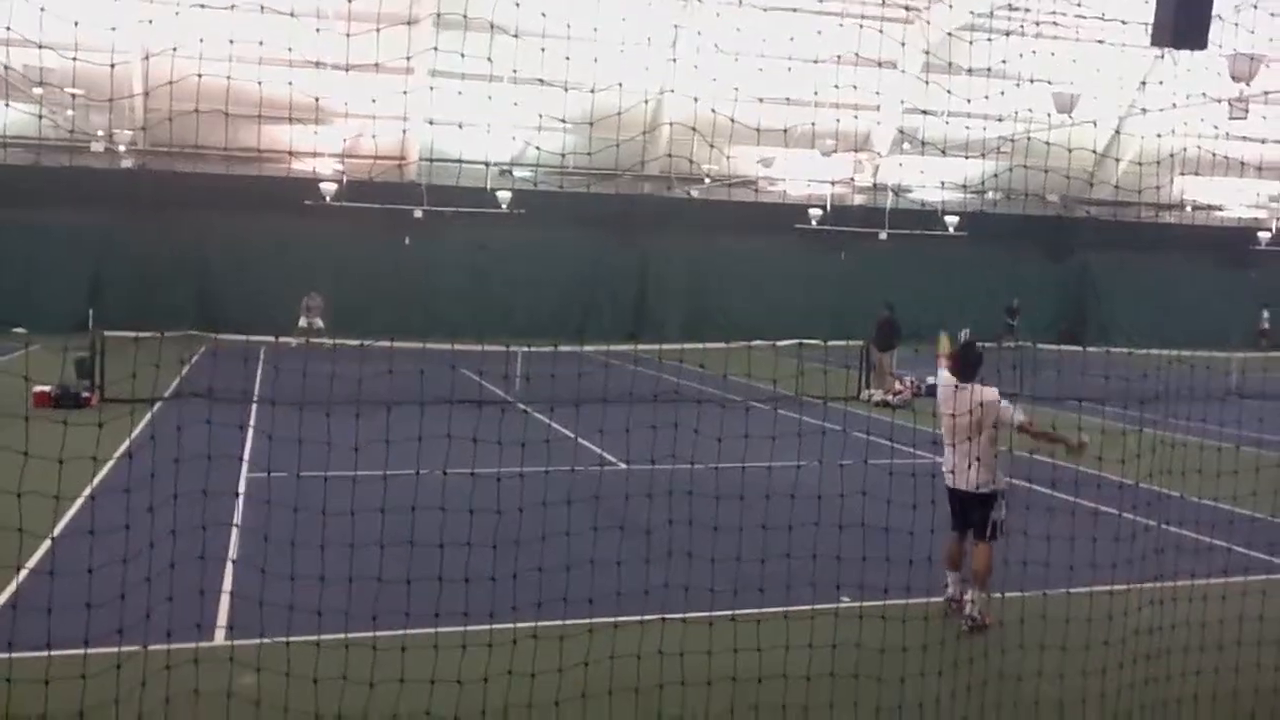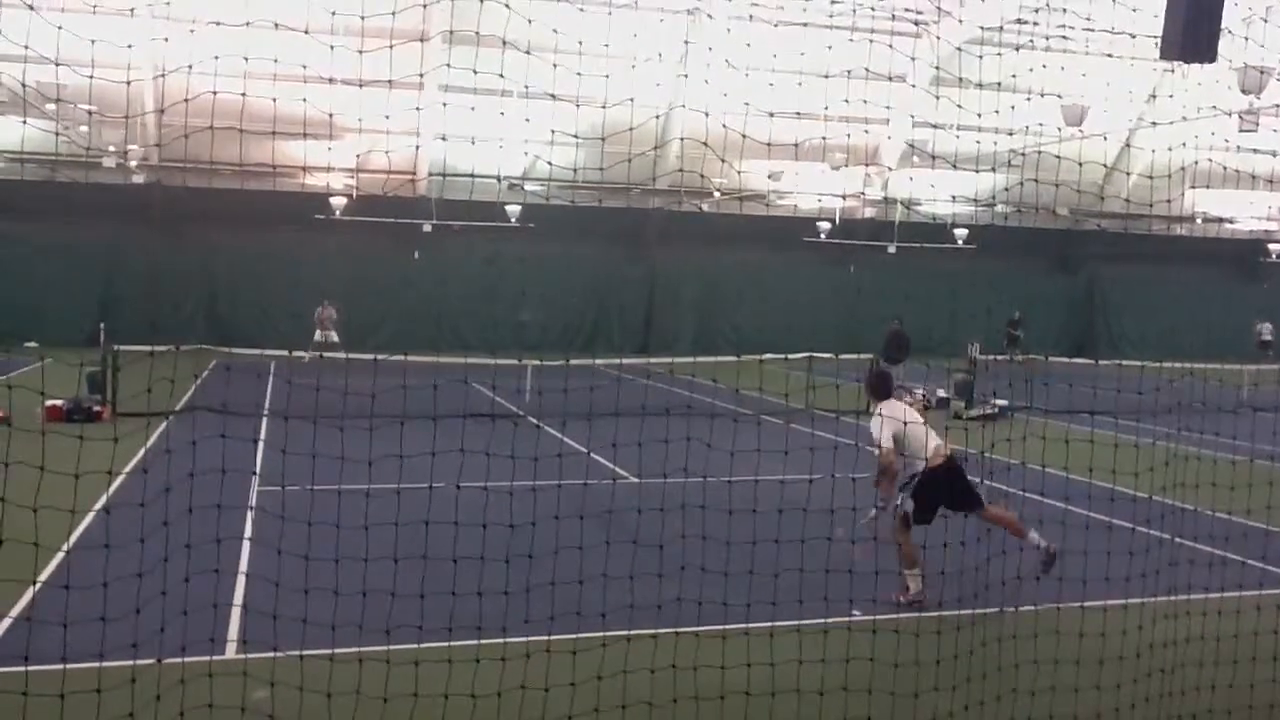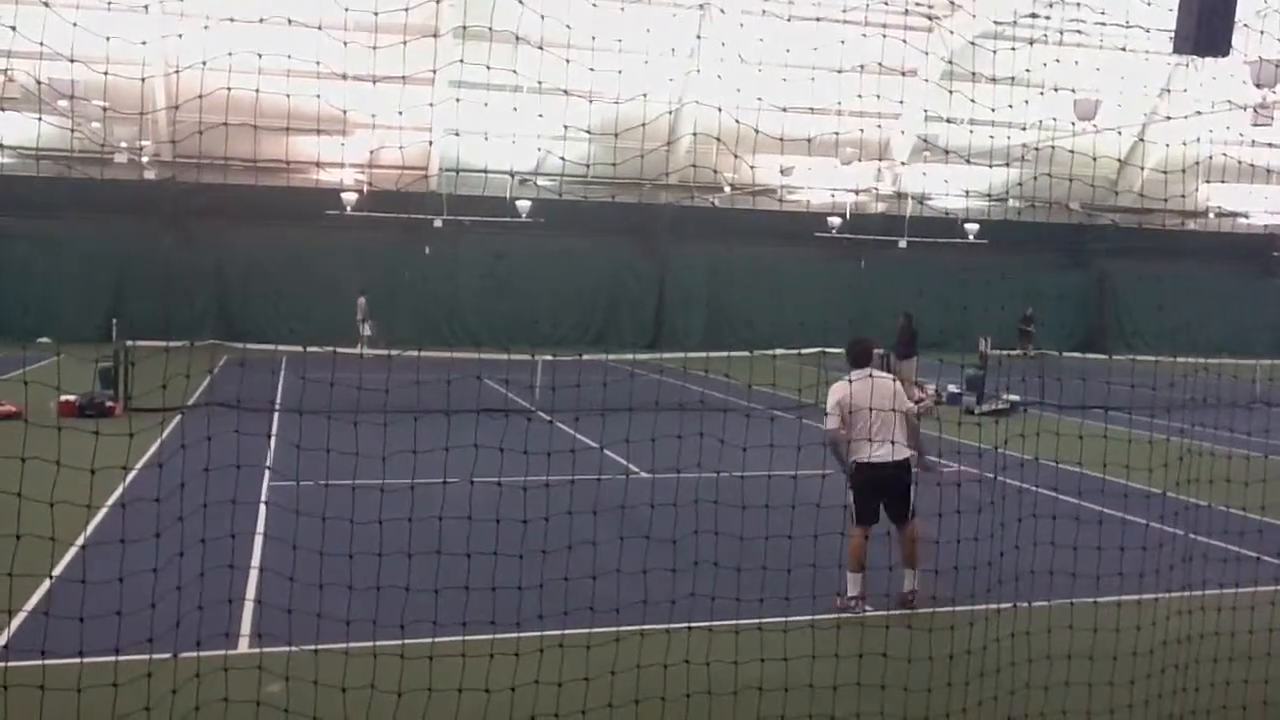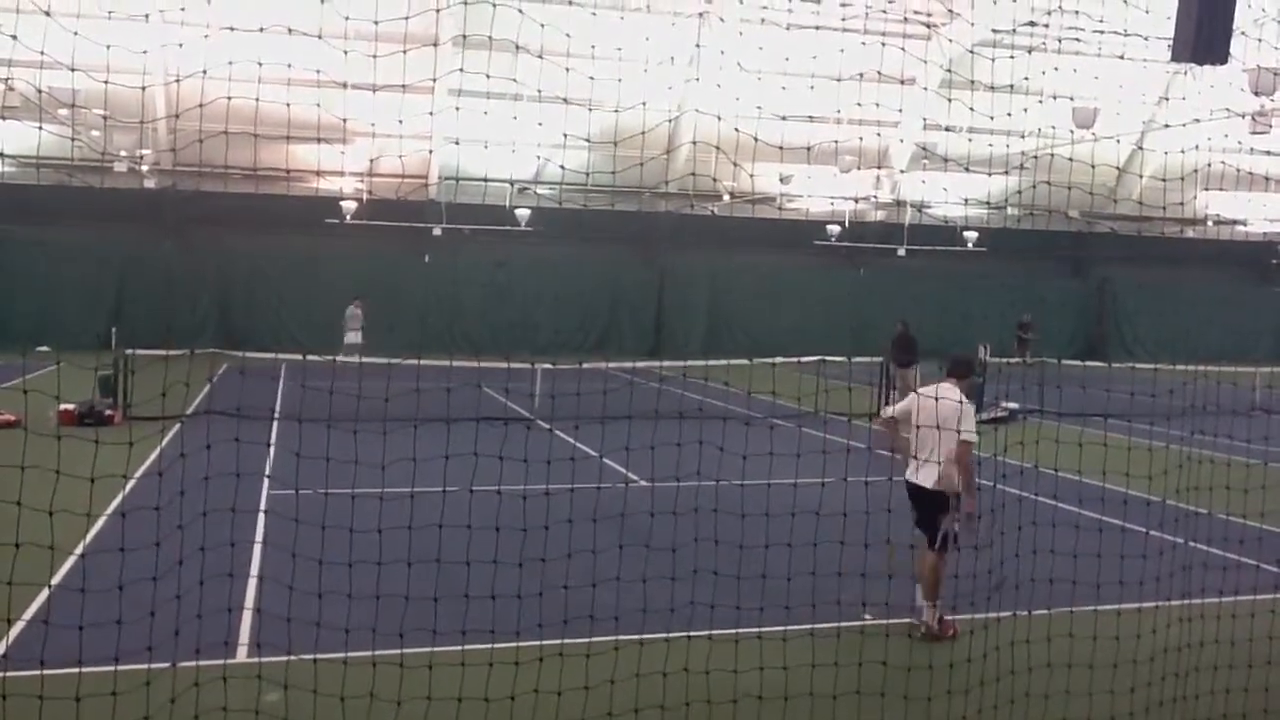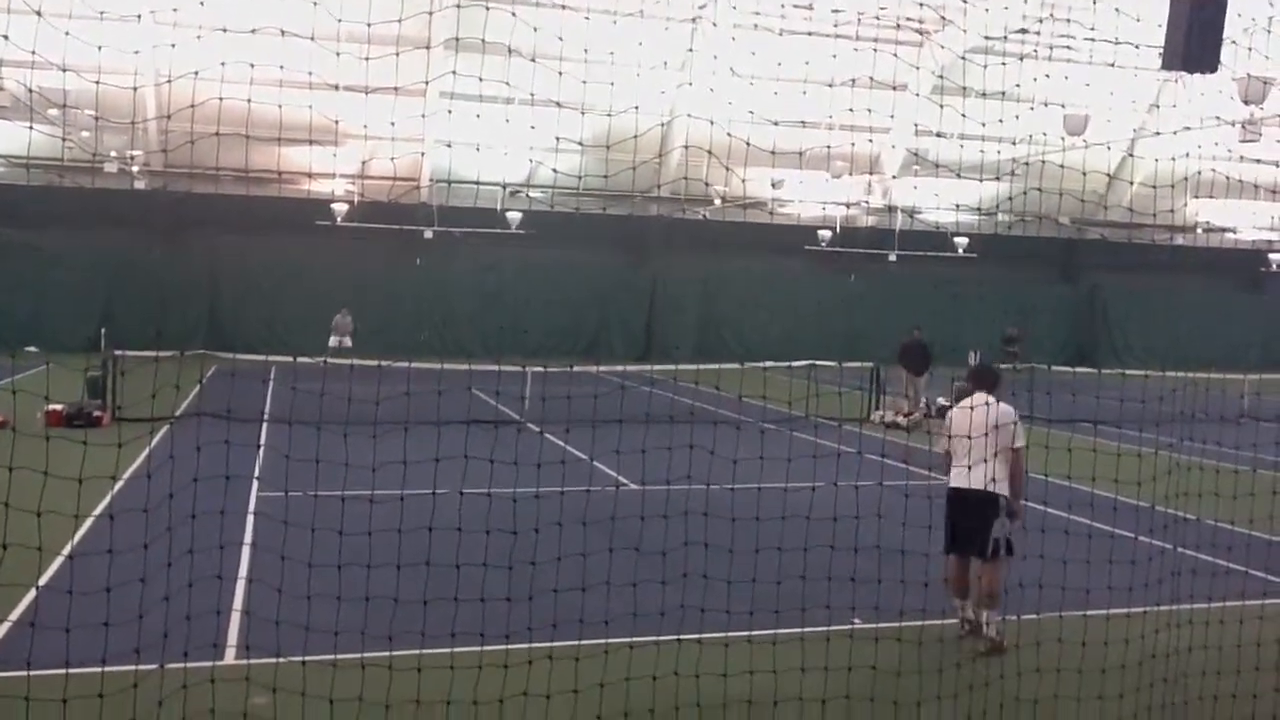
dt=1s
person 1, frame 1
left shoulder: (944, 386)
right shoulder: (989, 400)
left elbow: (944, 364)
right elbow: (1028, 428)
left wrist: (944, 355)
right wrist: (1067, 442)
left hip: (953, 479)
right hip: (984, 483)
left knee: (958, 536)
right knee: (984, 544)
left ankle: (953, 594)
right ankle: (974, 610)
person 1, frame 2
left shoulder: (879, 418)
right shoulder: (901, 407)
left elbow: (888, 463)
left wrist: (882, 490)
left hip: (928, 475)
right hip: (950, 464)
left knee: (901, 530)
right knee: (985, 510)
left ankle: (914, 590)
right ankle: (1041, 545)
person 1, frame 3
left shoulder: (839, 390)
right shoulder: (893, 383)
left elbow: (833, 436)
right elbow: (911, 420)
left wrist: (845, 464)
left hip: (864, 466)
right hip: (899, 463)
left knee: (859, 530)
right knee: (906, 526)
left ankle: (854, 596)
right ankle: (909, 589)
person 1, frame 4
left shoulder: (918, 395)
right shoulder: (962, 405)
left elbow: (885, 419)
right elbow: (964, 455)
left wrist: (908, 448)
right wrist: (970, 496)
left hip: (915, 480)
right hip: (942, 486)
left knee: (930, 544)
right knee: (936, 551)
left ankle: (925, 608)
right ankle: (930, 621)
person 1, frame 5
left shoulder: (954, 412)
right shoulder: (1007, 413)
right elbow: (1017, 462)
right wrist: (1016, 499)
left hip: (957, 490)
right hip: (991, 494)
left knee: (958, 557)
right knee: (991, 563)
left ankle: (966, 617)
right ankle: (991, 631)
